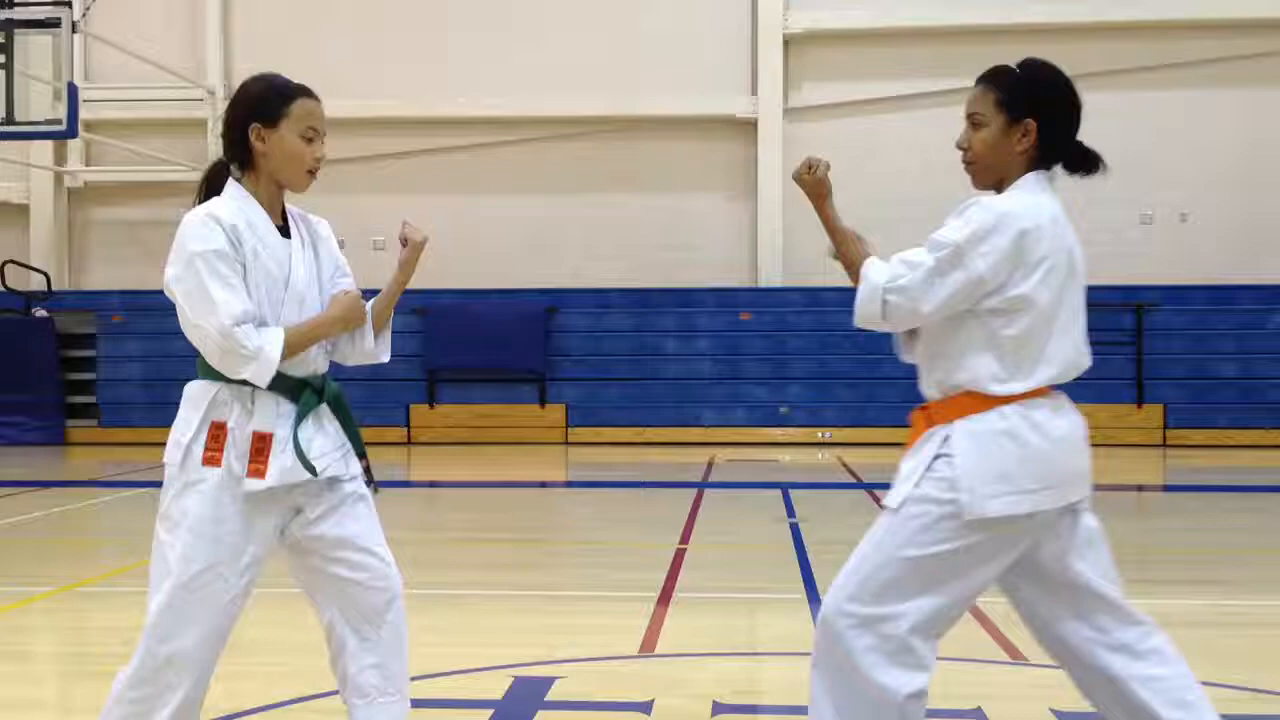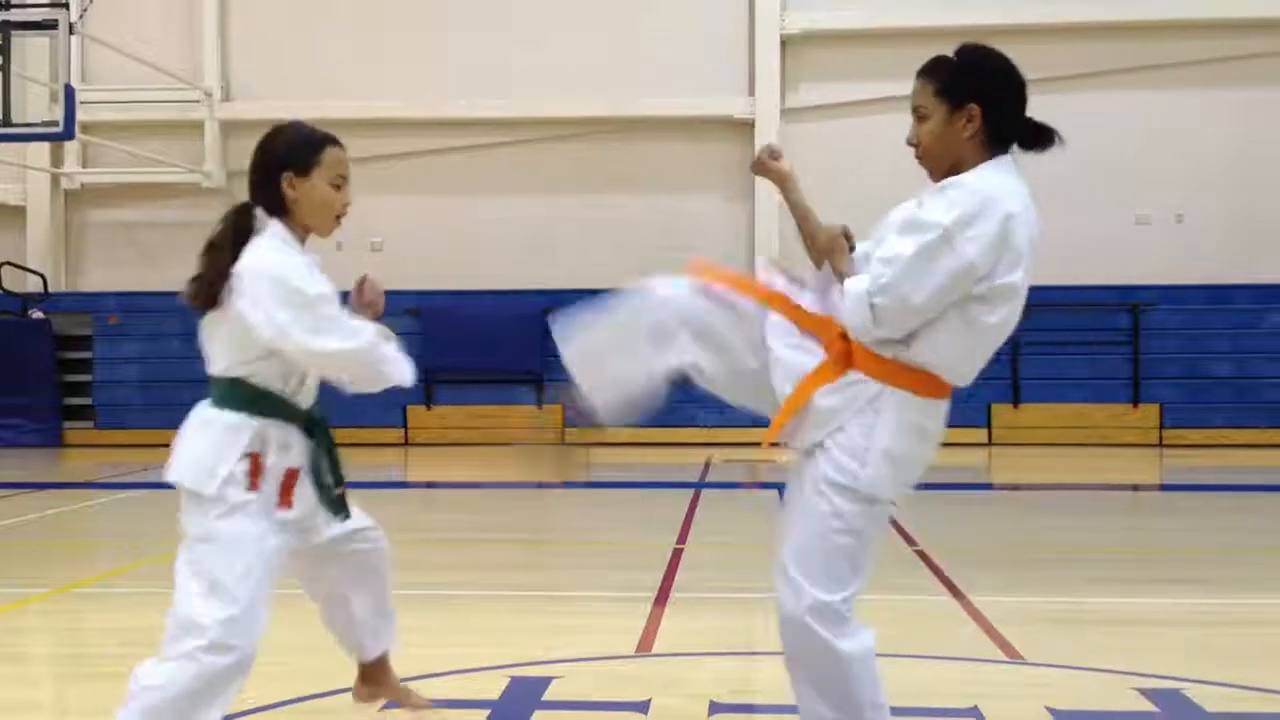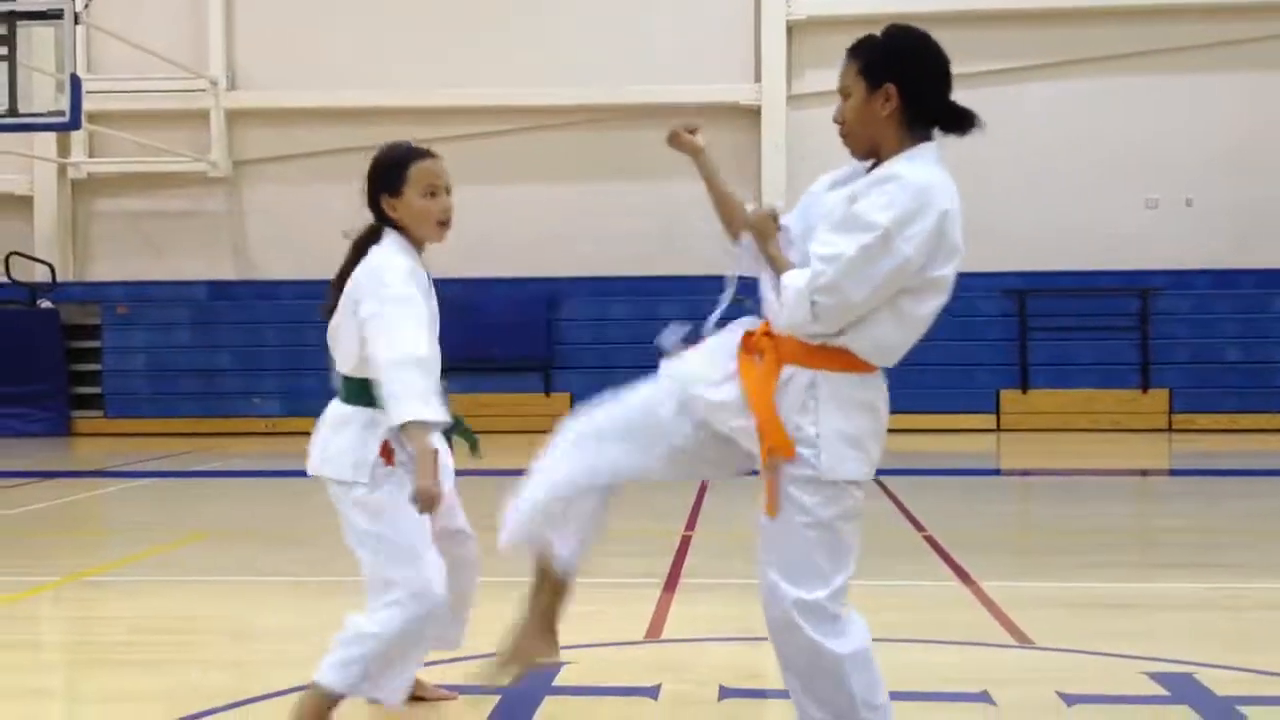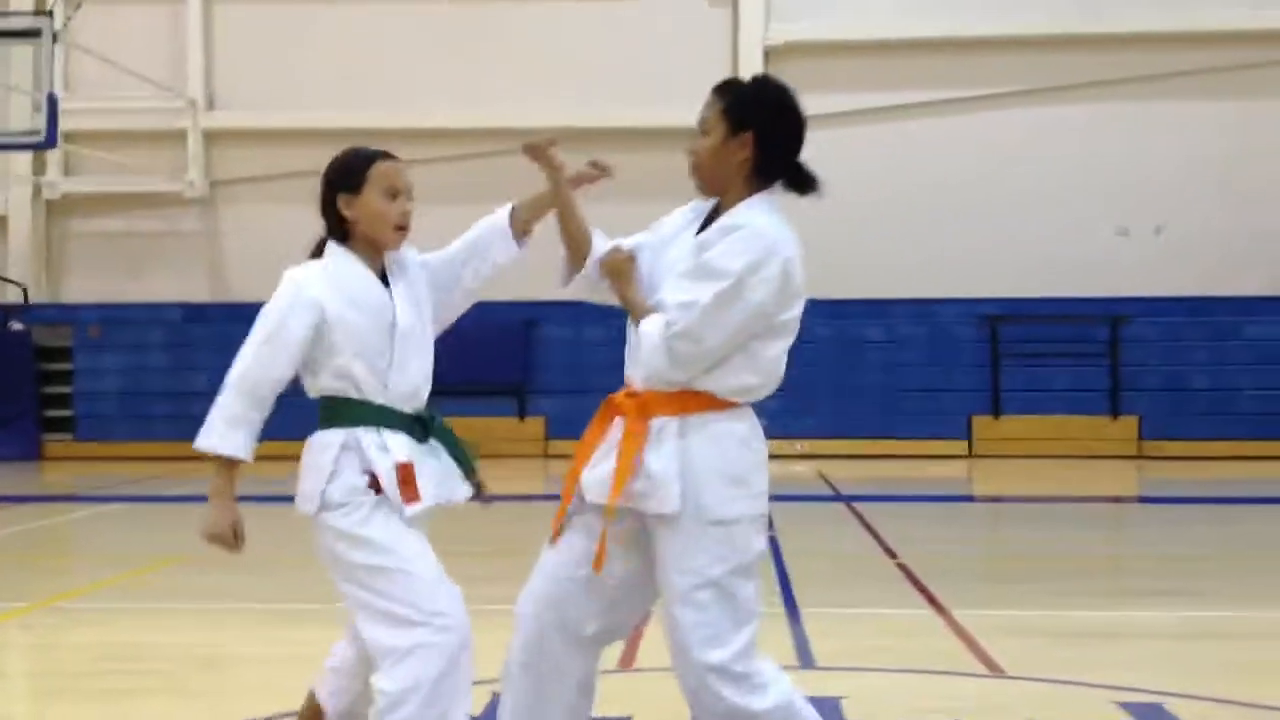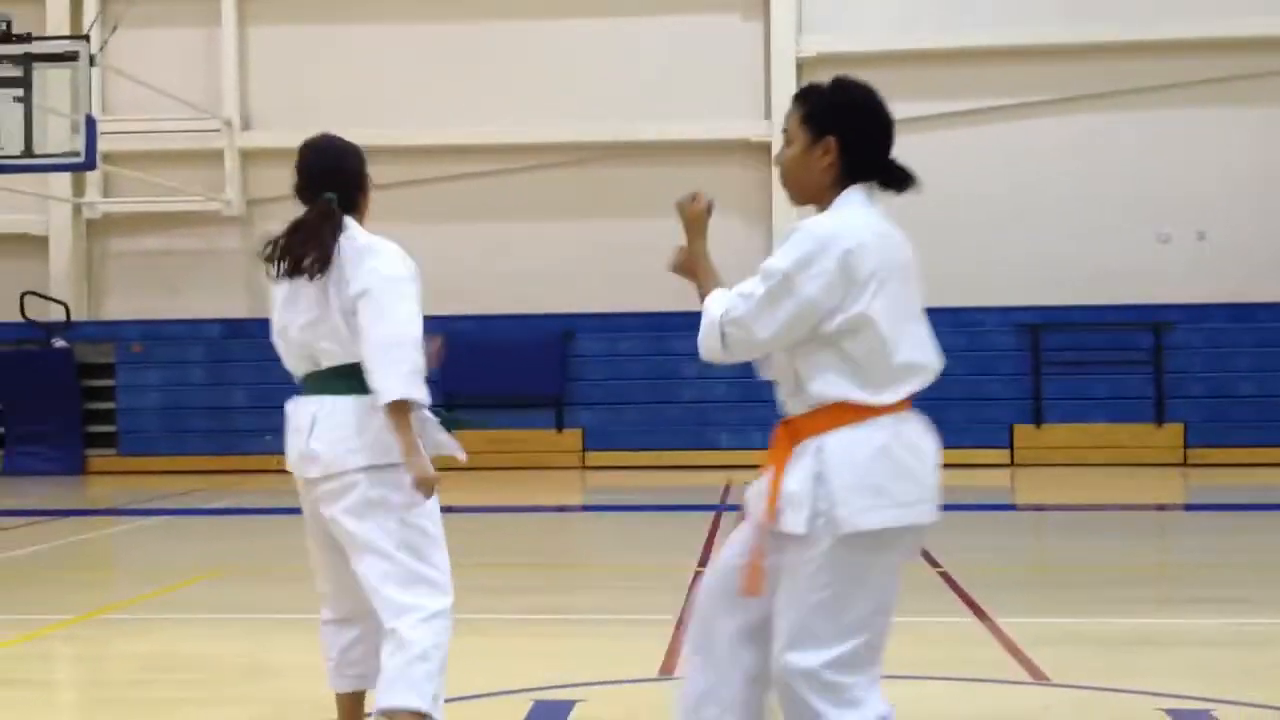
dt=0.4s
person 1, frame 1
left shoulder: (1005, 221)
right shoulder: (1038, 217)
left elbow: (892, 302)
right elbow: (932, 317)
left wrist: (830, 215)
right wrist: (860, 250)
left hip: (985, 456)
right hip: (1029, 443)
left knee: (863, 619)
right knee: (1097, 626)
person 1, frame 2
left shoulder: (983, 206)
right shoulder: (965, 197)
left elbow: (872, 308)
right elbow: (845, 276)
left wrist: (843, 256)
right wrist: (790, 188)
left hip: (877, 417)
right hip: (836, 371)
left knee: (815, 607)
right knee: (673, 309)
right ankle: (579, 415)
person 1, frame 3
left shoulder: (918, 197)
right shoulder: (858, 182)
left elbow: (809, 306)
right elbow: (747, 235)
left wrist: (770, 244)
right wrist: (702, 161)
left hip: (815, 409)
right hip: (746, 376)
left knee: (804, 601)
right knee: (592, 444)
right ankle: (540, 623)
person 1, frame 4
left shoulder: (761, 243)
right shoulder: (693, 223)
left elbow: (672, 353)
right elbow: (591, 269)
left wrist: (628, 288)
right wrist: (557, 181)
left hip: (705, 463)
right hip: (642, 447)
left knee: (717, 661)
right knee: (555, 618)
person 1, frame 5
left shoulder: (830, 240)
right shoulder: (867, 233)
left elbow: (728, 336)
right elbow: (783, 346)
left wrist: (699, 249)
right wrist: (708, 280)
left hip: (849, 470)
right hip: (855, 461)
left knee: (818, 663)
right knee: (731, 610)
person 2, frame 1
left shoulder: (315, 236)
right shoulder: (209, 229)
left elbow: (356, 344)
right elbow: (235, 349)
left wrist: (402, 275)
right wrist: (330, 318)
left hip: (309, 437)
right hip: (226, 443)
left knee: (368, 588)
right knee: (186, 619)
person 2, frame 2
left shoulder: (268, 256)
right shoulder: (278, 272)
right elbow: (358, 362)
left wrist: (355, 319)
right wrist: (373, 327)
left hip: (274, 455)
right hip: (237, 466)
left knee: (356, 553)
right knee: (220, 636)
person 2, frame 3
left shoulder: (398, 265)
right shoulder: (392, 274)
right elbow: (405, 367)
right wrist: (427, 460)
left hip: (386, 443)
right hip: (364, 451)
left knee: (453, 557)
right knee: (414, 592)
person 2, frame 4
left shoulder: (413, 276)
right shoulder: (310, 288)
left elbow: (482, 247)
right elbow: (246, 391)
left wrist: (553, 192)
right wrist: (224, 499)
left hip: (397, 472)
right hip: (353, 479)
left knee: (394, 622)
right knee: (434, 620)
person 2, frame 5
left shoulder: (286, 265)
right shoulder: (378, 257)
right elbow: (388, 356)
right wrist: (415, 448)
left hip: (312, 436)
right hip: (368, 437)
left knee: (348, 599)
right knee: (417, 597)
